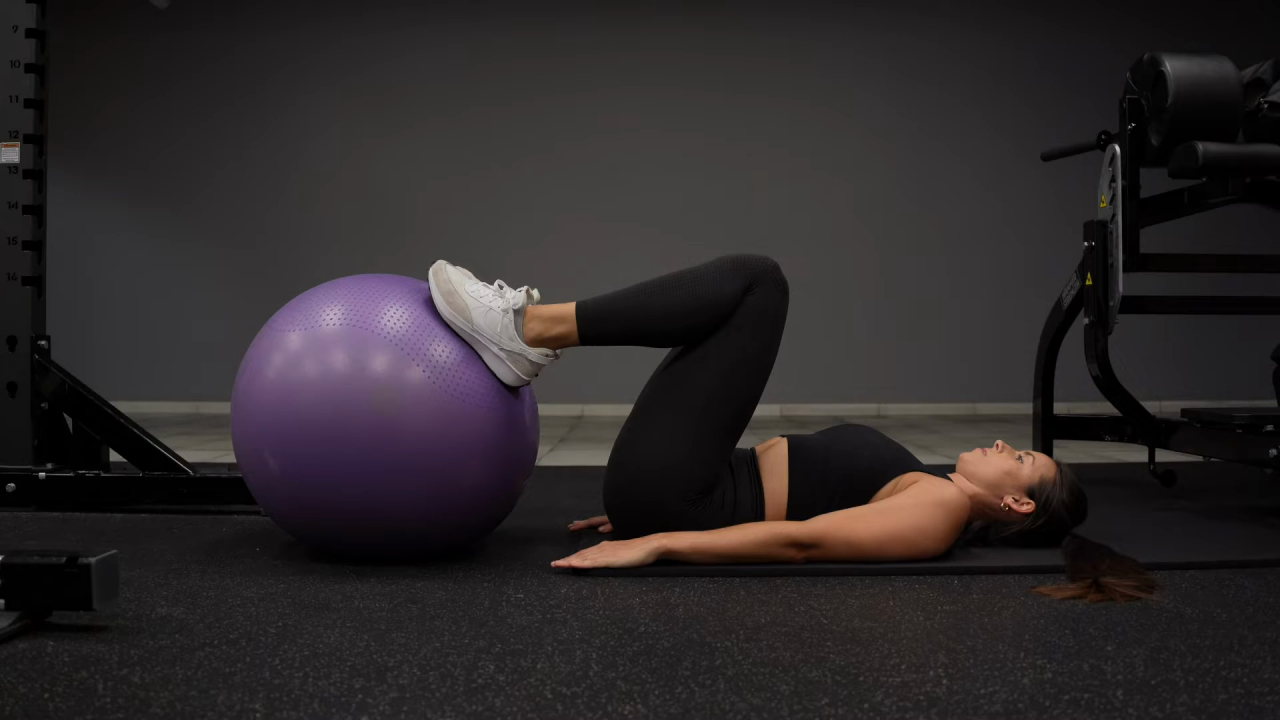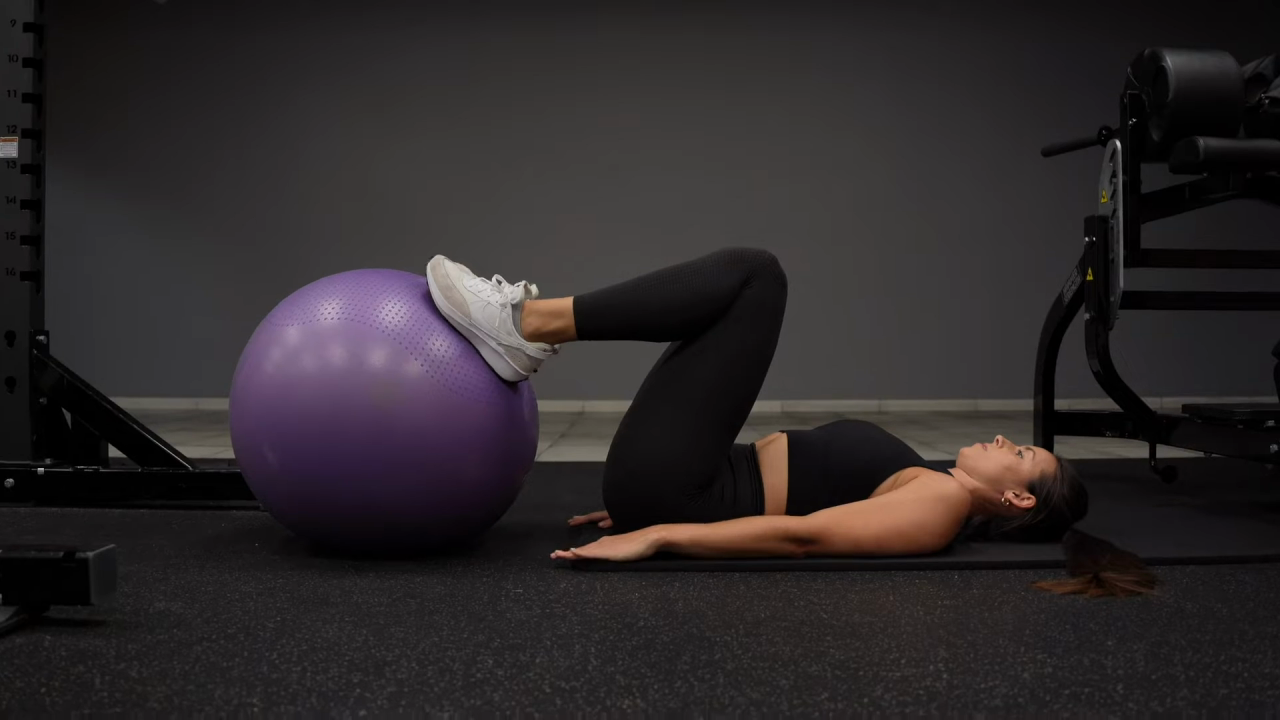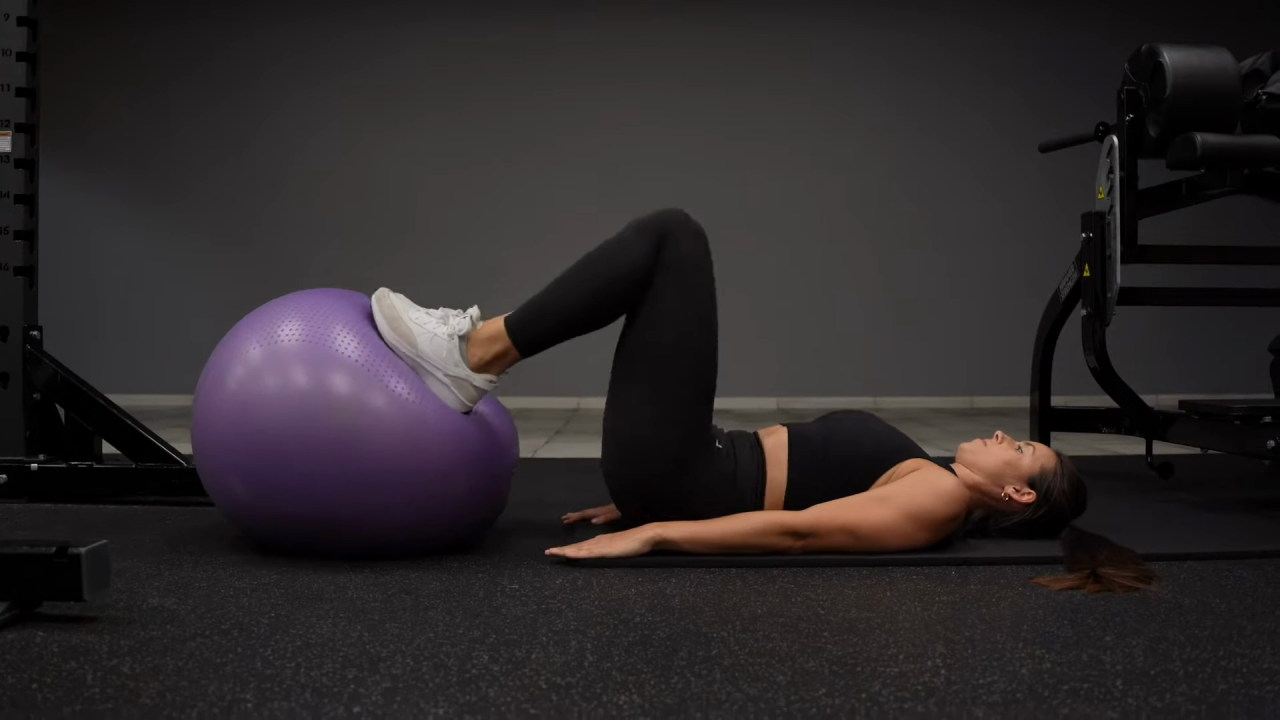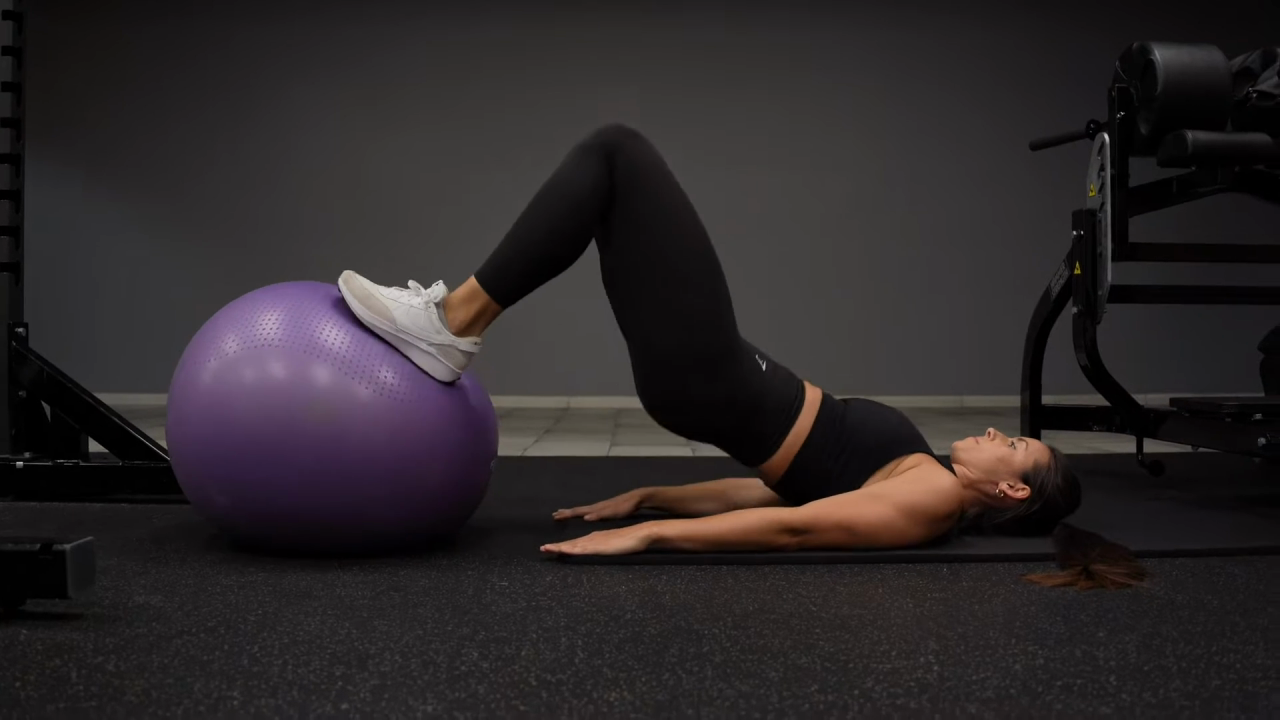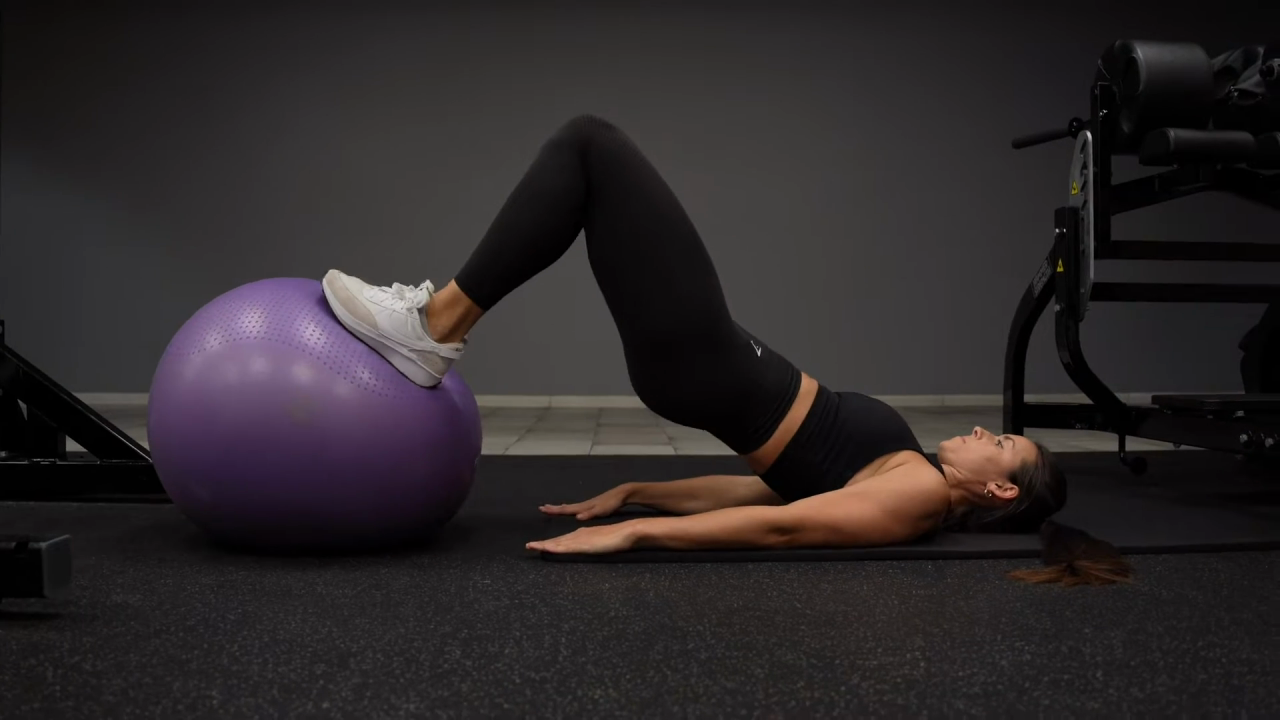
dt=0.4s
person 1, frame 1
left shoulder: (940, 511)
right shoulder: (925, 489)
left elbow: (805, 540)
left wrist: (661, 542)
right wrist: (646, 509)
left hip: (670, 493)
right hip: (674, 488)
left knee: (758, 281)
left ankle: (528, 330)
right ankle: (528, 335)
person 1, frame 2
left shoulder: (940, 507)
right shoulder: (927, 486)
left elbow: (804, 535)
left wrist: (661, 533)
right wrist: (643, 506)
left hip: (669, 489)
right hip: (674, 484)
left knee: (757, 276)
left ankle: (528, 326)
right ankle: (526, 327)
person 1, frame 3
left shoulder: (939, 500)
right shoulder: (927, 483)
left elbow: (799, 530)
left wrist: (654, 530)
right wrist: (646, 500)
left hip: (674, 473)
right hip: (686, 469)
left knee: (674, 236)
right knee: (670, 248)
left ankle: (476, 355)
right ankle: (473, 353)
person 1, frame 4
left shoulder: (932, 499)
right shoulder: (926, 482)
left elbow: (794, 526)
left wrist: (650, 534)
left hip: (704, 376)
right hip: (714, 381)
left knee: (616, 150)
right knee: (618, 173)
left ankle: (453, 324)
right ankle: (454, 317)
person 1, frame 5
left shoulder: (921, 497)
right shoulder: (913, 480)
left elbow: (780, 525)
left wrist: (632, 534)
left hip: (696, 363)
right hip: (705, 367)
left knee: (588, 141)
right knee: (592, 163)
left ankle: (435, 325)
right ankle: (437, 315)
